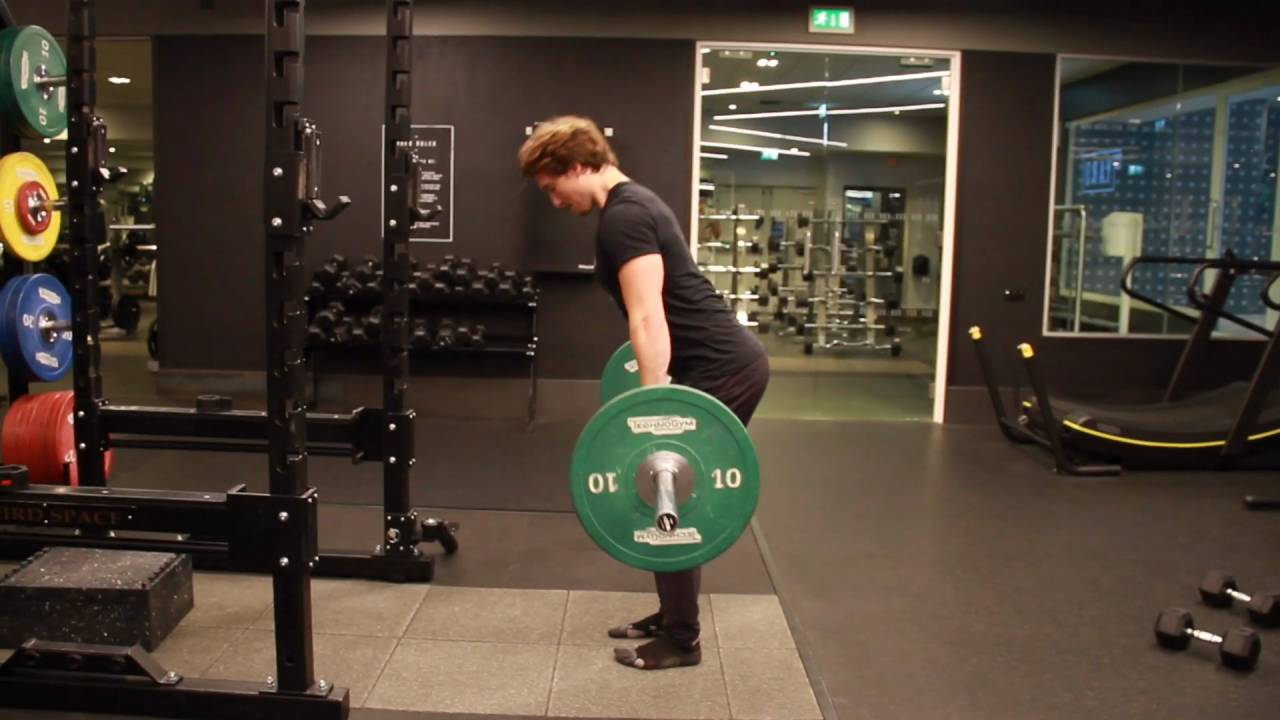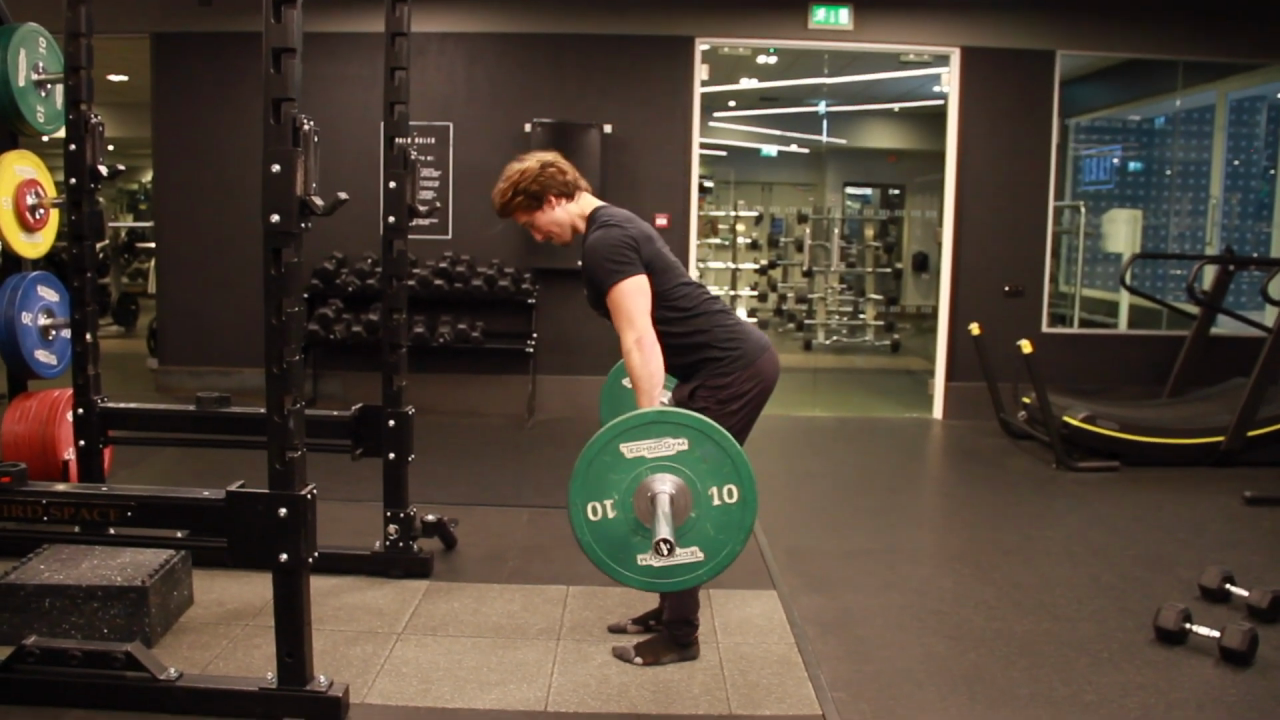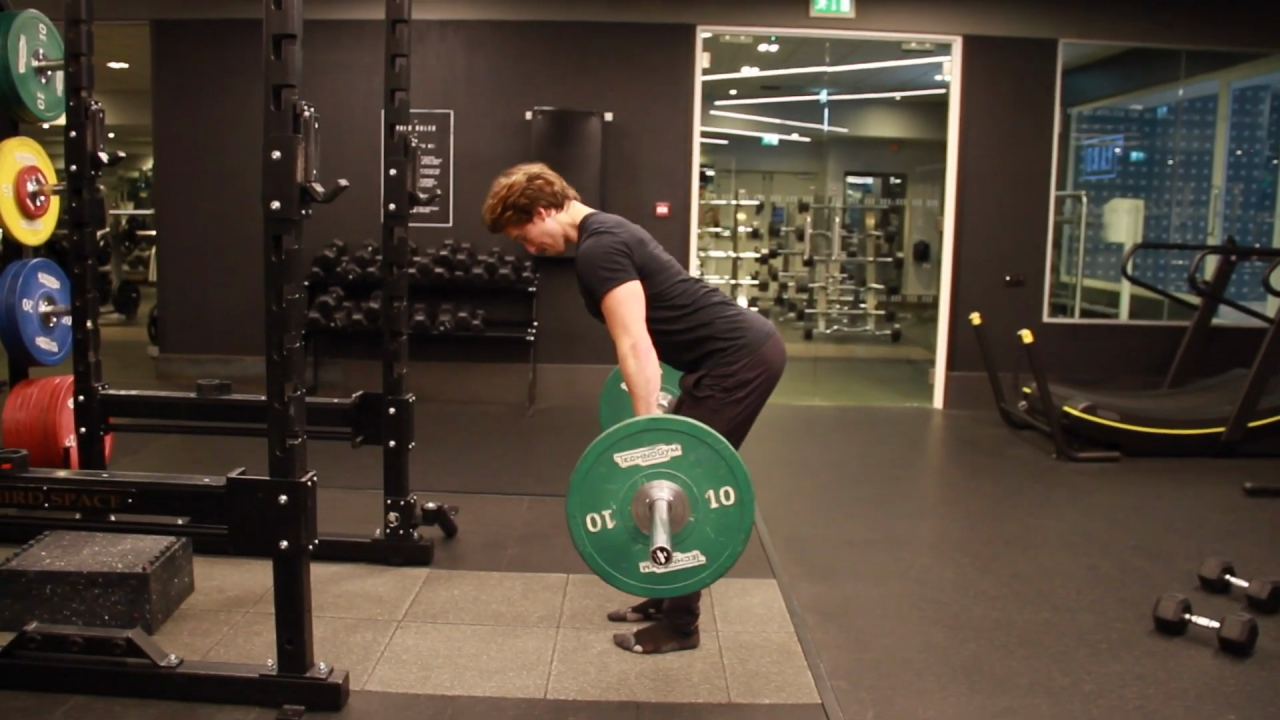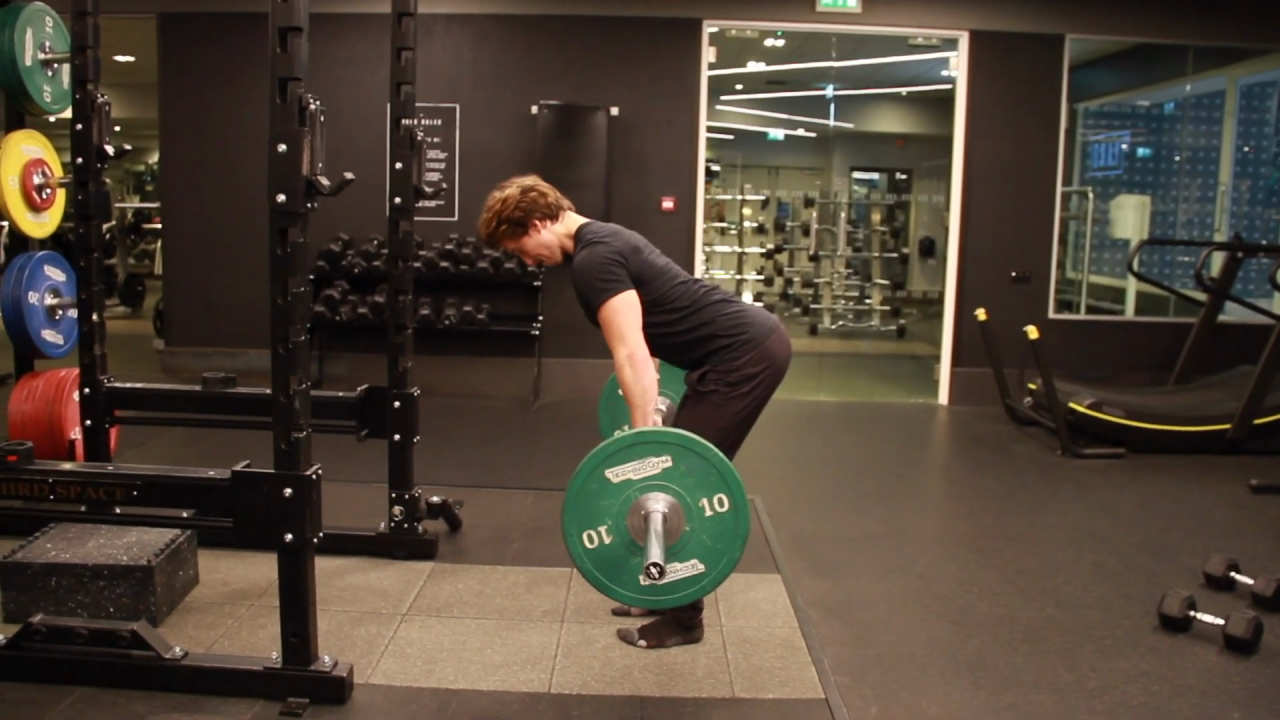
dt=0.3s
person 1, frame 1
left shoulder: (621, 218)
right shoulder: (633, 205)
left elbow: (648, 318)
left hip: (723, 371)
right hip: (726, 362)
left ankle: (679, 639)
right ankle: (671, 616)
person 1, frame 2
left shoulder: (604, 243)
right shoulder: (614, 226)
left elbow: (640, 339)
right elbow: (646, 332)
right wrist: (653, 408)
left hip: (732, 368)
right hip: (736, 359)
left ankle: (679, 635)
right ankle: (670, 611)
person 1, frame 3
left shoulder: (596, 251)
right shoulder: (606, 233)
left elbow: (635, 344)
right elbow: (642, 335)
right wrist: (652, 416)
left hip: (740, 358)
right hip: (747, 347)
left ankle: (678, 624)
right ankle: (668, 597)
person 1, frame 4
left shoulder: (592, 260)
right shoulder: (603, 239)
left elbow: (631, 355)
right elbow: (643, 339)
right wrist: (651, 416)
left hip: (745, 354)
right hip: (753, 341)
left ankle: (683, 618)
